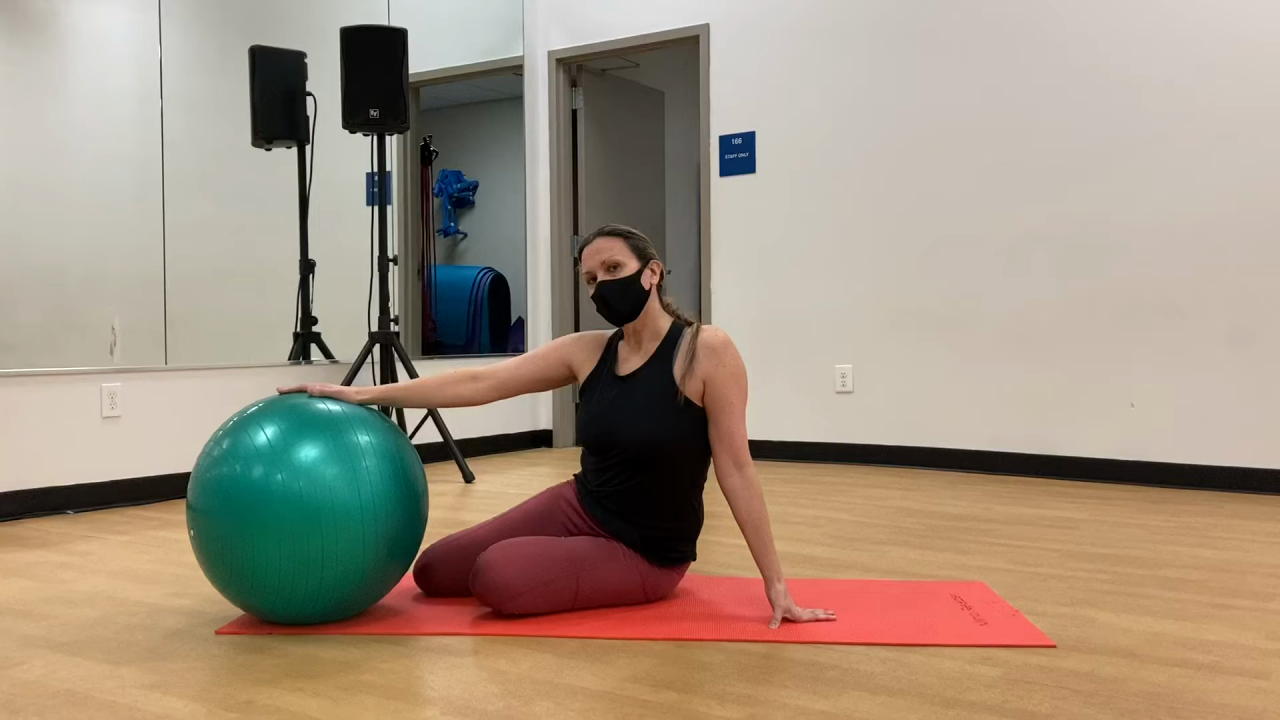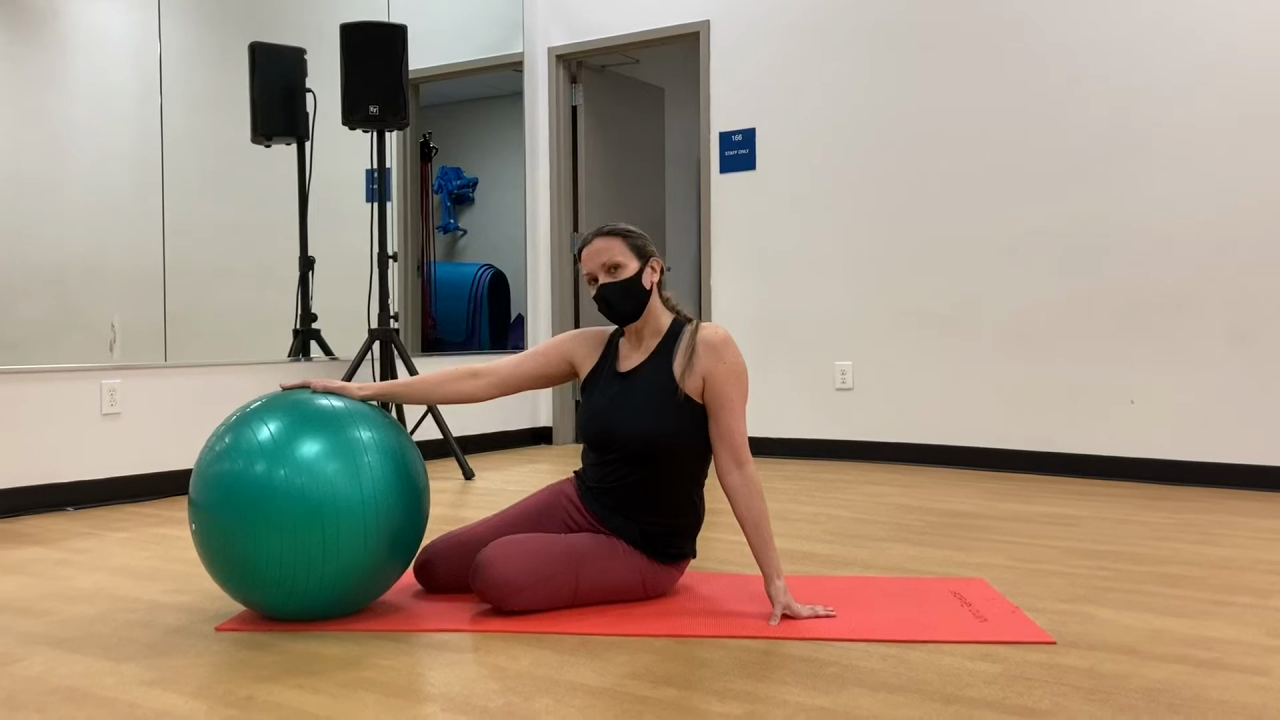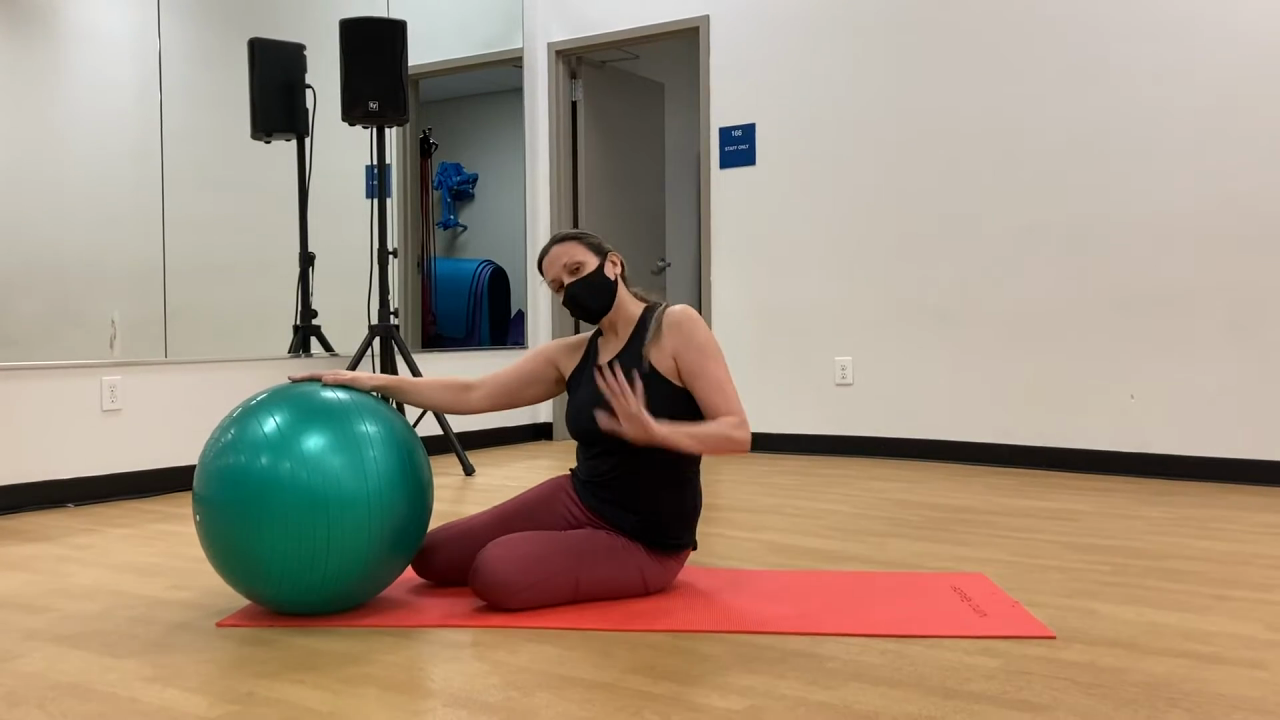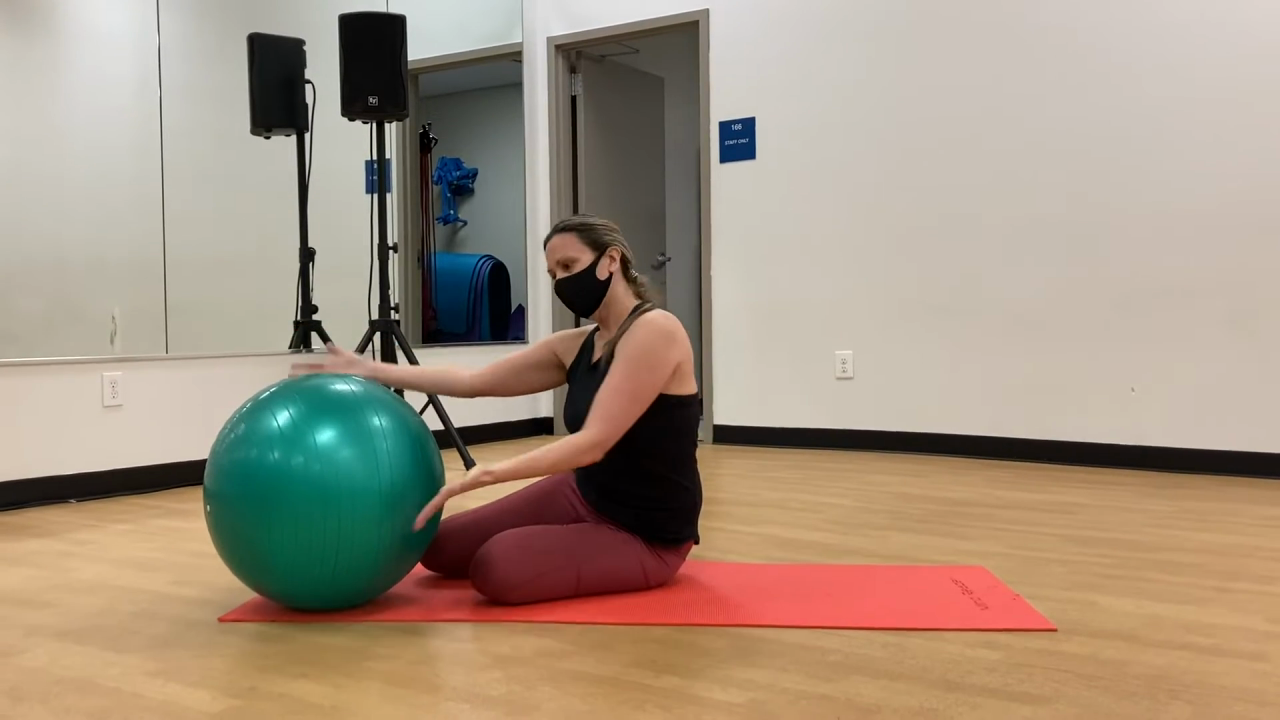
dt=0.7s
person 1, frame 1
left shoulder: (706, 350)
right shoulder: (586, 352)
left elbow: (735, 470)
right elbow: (480, 383)
left wrist: (776, 586)
right wrist: (363, 393)
left hip: (647, 552)
right hip: (579, 508)
left knee: (498, 579)
right knee: (435, 573)
left ankle: (632, 586)
right ankle: (561, 557)
person 1, frame 2
left shoulder: (707, 347)
right shoulder: (588, 348)
left elbow: (736, 467)
right elbow: (482, 380)
left wrist: (776, 582)
right wrist: (366, 389)
left hip: (647, 549)
right hip: (579, 504)
left knee: (497, 576)
right knee: (435, 569)
right ankle: (574, 560)
person 1, frame 3
left shoulder: (675, 326)
right shoulder: (568, 356)
left elbow: (736, 433)
right elbow: (472, 395)
left wrist: (654, 432)
right wrist: (372, 381)
left hip: (646, 541)
right hip: (577, 501)
left knee: (495, 574)
right knee: (433, 557)
left ankle: (627, 574)
right ankle: (577, 554)
person 1, frame 4
left shoulder: (654, 331)
right shoulder: (575, 346)
left elbow: (592, 444)
right elbow: (472, 381)
left wrist: (488, 474)
right wrist: (367, 369)
left hip: (644, 535)
right hip: (584, 497)
left knee: (496, 569)
right knee: (438, 548)
